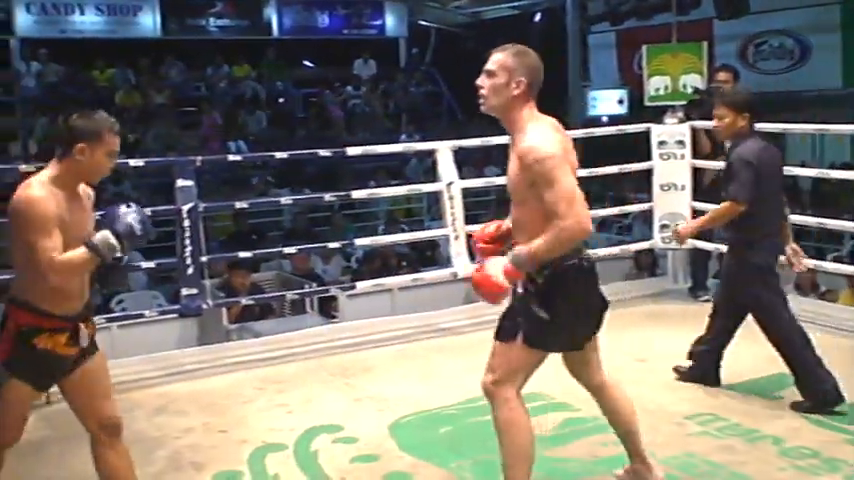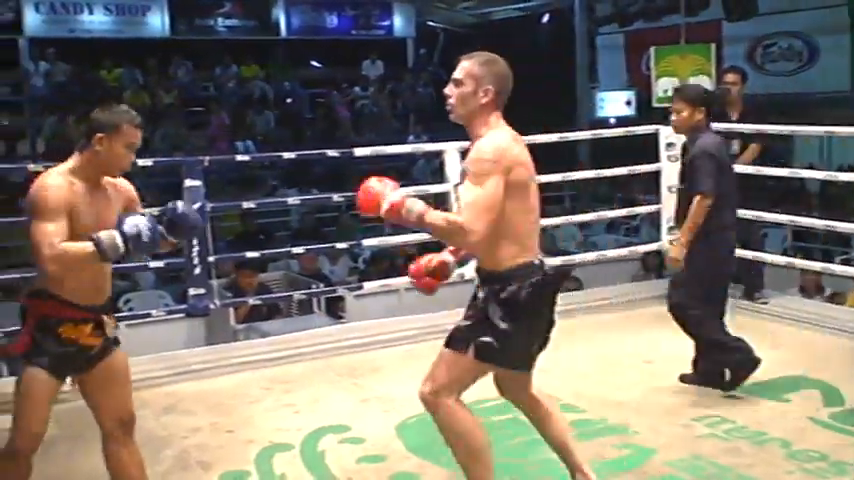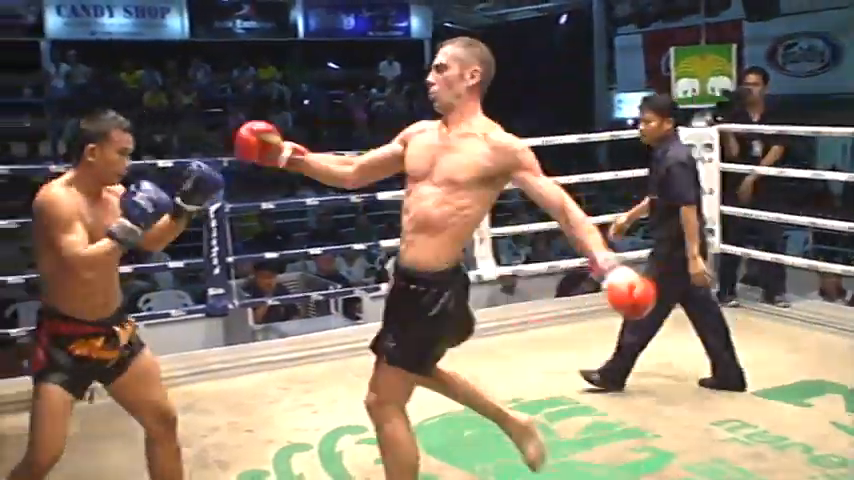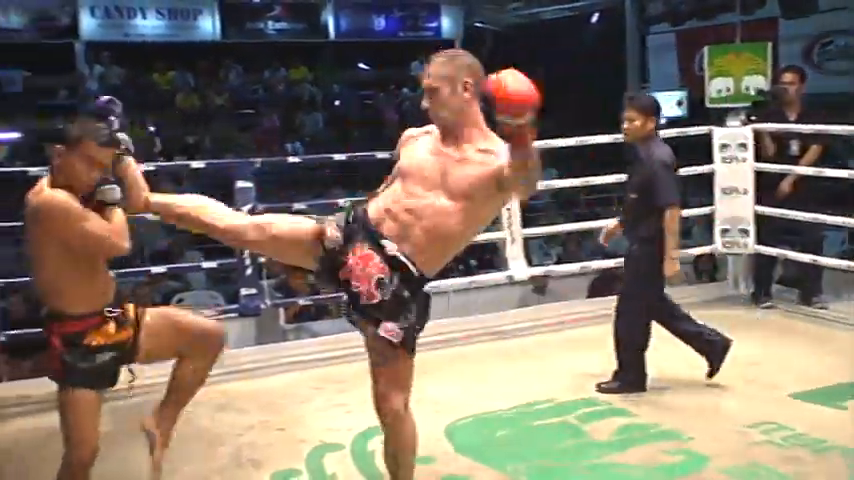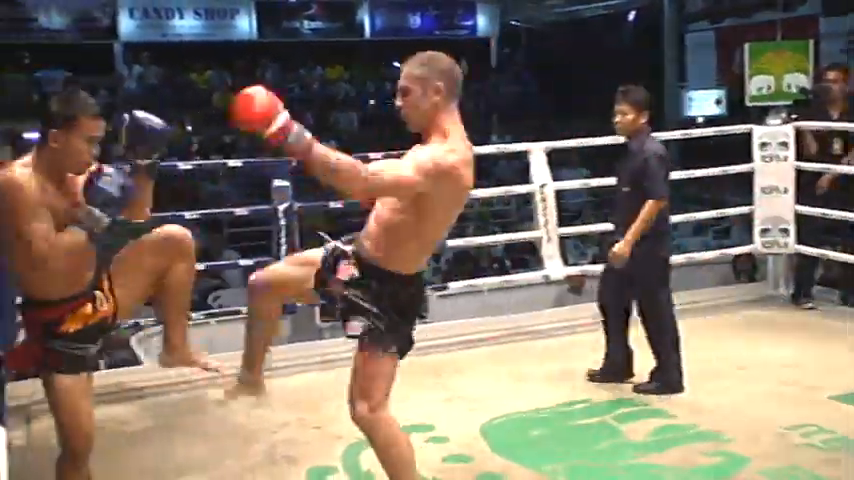
dt=0.2s
person 1, frame 1
left shoulder: (537, 147)
right shoulder: (543, 131)
left elbow: (576, 222)
left wrist: (514, 261)
right wrist: (510, 228)
left hip: (552, 279)
right hip: (568, 274)
left knee: (499, 384)
right knee: (589, 374)
person 1, frame 2
left shoulder: (492, 150)
right shoulder: (493, 147)
left elbow: (472, 232)
left wrist: (404, 206)
right wrist: (449, 259)
left hip: (514, 293)
right hip: (513, 286)
left knee: (437, 392)
right knee: (518, 390)
person 1, frame 3
left shoulder: (501, 147)
right shoulder: (418, 136)
left elbow: (565, 207)
right elbow: (352, 173)
left wrist: (605, 260)
right wrist: (287, 154)
left hip: (432, 290)
right hip: (408, 279)
left knee: (383, 405)
right knee: (425, 372)
right ankle: (516, 425)
person 1, frame 4
left shoulder: (499, 159)
right shoulder: (415, 139)
left elbow: (525, 181)
left wrist: (522, 129)
left hip: (399, 285)
right hip: (355, 241)
left knee: (392, 407)
right knee: (240, 228)
right ankle: (145, 199)
person 1, frame 5
left shoulder: (446, 161)
right shoulder: (436, 148)
left elbow: (363, 181)
left wrist: (288, 131)
left hip: (388, 288)
right hip: (355, 260)
left knee: (369, 407)
right knee: (264, 284)
right ankle: (252, 372)
person 2, frame 1
left shoulder: (84, 193)
right shoulder: (35, 198)
right elbow: (54, 270)
left wrist: (117, 247)
right wrist: (110, 239)
left hip: (77, 329)
right hip: (31, 333)
left knee: (108, 428)
person 2, frame 2
left shoulder: (118, 189)
right shoulder: (52, 188)
left elbow: (154, 242)
right elbow: (51, 261)
left wrist: (175, 230)
right wrist: (114, 240)
left hip: (97, 322)
right hip: (51, 324)
left knee: (121, 424)
person 2, frame 3
left shoulder: (109, 194)
right shoulder: (57, 200)
left elbow: (154, 242)
right elbow: (84, 267)
left wrist: (186, 204)
right wrist: (128, 224)
left hip: (115, 330)
right hip: (66, 340)
left knee: (162, 420)
person 2, frame 4
left shoulder: (80, 191)
right shoulder: (48, 202)
left elbow: (140, 202)
right elbow: (118, 245)
left wrist: (119, 147)
right wrist: (108, 191)
left hip: (116, 317)
right hip: (77, 337)
left knee: (209, 337)
left ankle: (162, 421)
person 2, frame 5
left shoulder: (77, 175)
left elbow: (137, 213)
right elbow: (41, 262)
left wrist: (142, 158)
right wrist: (96, 217)
left hip: (95, 293)
right hip: (54, 320)
left knee: (177, 239)
right knee: (79, 442)
left ankle: (176, 347)
person 3, frame 1
left shoulder: (742, 156)
right shoulder: (767, 151)
left elbow: (736, 205)
right elbow: (778, 200)
left wrist: (694, 227)
right wrist: (787, 241)
left hip: (751, 249)
right hip: (764, 243)
left knee: (776, 319)
right knee: (726, 306)
left ankle: (821, 391)
right ankle: (703, 367)
person 3, frame 2
left shoulder: (702, 149)
right shoulder: (713, 144)
left elbow: (704, 198)
left wrist: (682, 241)
right wrist: (684, 237)
left hip: (707, 239)
right hip: (717, 237)
left knee: (682, 300)
right knee: (708, 302)
left ankle: (737, 358)
right ankle: (710, 369)
person 3, frame 3
left shoulder: (675, 159)
right shoulder: (664, 154)
left elbow: (688, 208)
left wrist: (694, 256)
right wrist: (628, 217)
left hip: (673, 248)
right hip: (673, 246)
right knee: (702, 308)
left ankle: (613, 374)
right ankle: (728, 374)
person 3, frame 4
left shoulder: (657, 159)
right shoulder: (643, 155)
left elbow: (671, 209)
left wrist: (671, 256)
right wrist: (619, 223)
left hip: (649, 247)
right hip: (643, 244)
left knee: (632, 310)
right knee: (654, 305)
left ankle: (630, 376)
right ankle: (712, 344)
person 3, frame 5
left shoulder: (651, 153)
right shoulder: (632, 150)
left elbow: (658, 201)
left wrist: (628, 241)
left hip: (646, 244)
right hip: (629, 241)
left knee: (655, 309)
right knee: (610, 298)
left ankle: (668, 377)
right ankle: (616, 365)
person 4, frame 1
right shoulder: (704, 112)
right elbow: (705, 150)
left wrist: (716, 168)
right wrist: (698, 125)
right hip: (706, 183)
right knee: (702, 236)
right ankle: (699, 286)
person 4, frame 2
left shoulder: (753, 117)
right shoulder: (714, 116)
left elbow: (753, 150)
left hip: (745, 185)
left knee: (752, 238)
left ankle: (754, 287)
person 4, frame 3
left shoulder: (774, 119)
right shoulder: (734, 117)
left elbow: (776, 152)
right elbow: (732, 153)
left wrist: (751, 179)
right wrist: (726, 129)
left hip: (766, 188)
right hip: (736, 188)
left knee: (774, 239)
right knee: (732, 241)
left ankle: (774, 291)
right ankle: (727, 291)
person 4, frame 4
left shoulder: (812, 117)
right shoulder: (770, 116)
left elbow: (815, 151)
right elbow: (768, 153)
left wrist: (791, 179)
right wrist: (762, 129)
left hip: (803, 189)
right hip: (772, 188)
left knee: (812, 240)
right knee: (768, 241)
left ankle: (811, 292)
right ankle: (762, 291)
person 4, frame 5
right shoulder: (812, 115)
right elbow: (810, 152)
left wrist: (831, 176)
right wrist: (803, 129)
right hip: (813, 188)
right knee: (809, 241)
right ankle: (802, 292)
